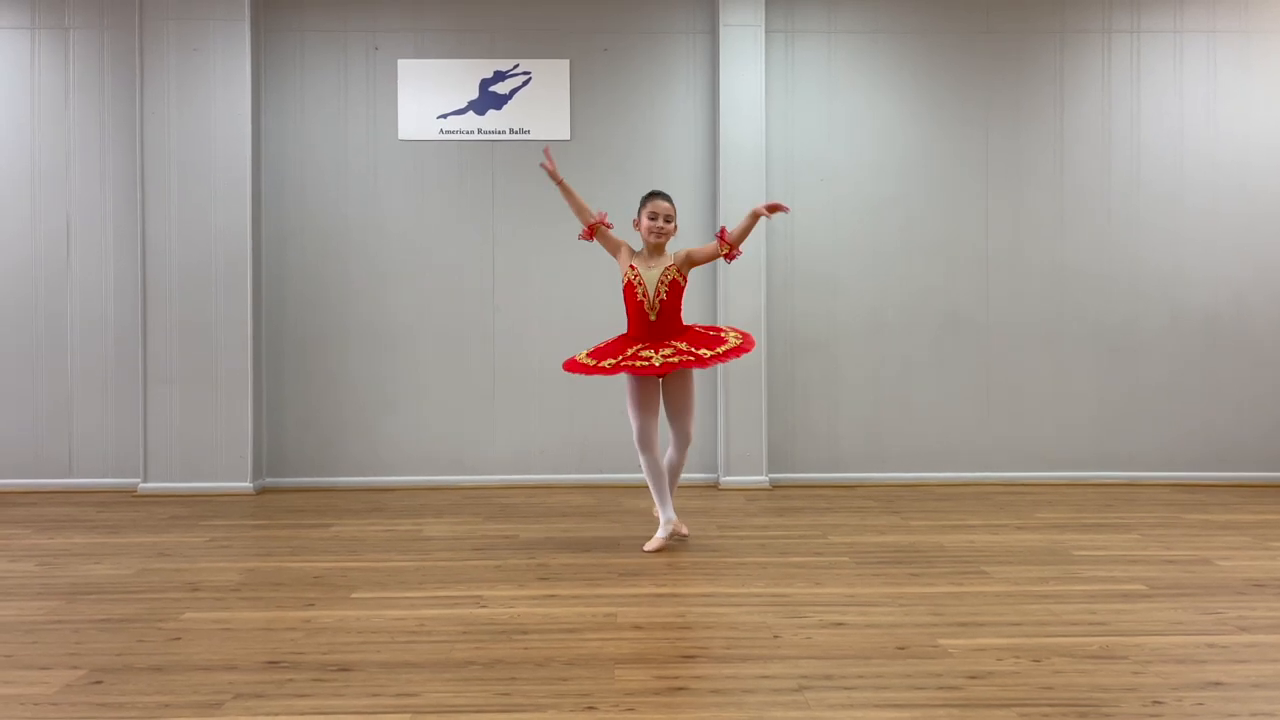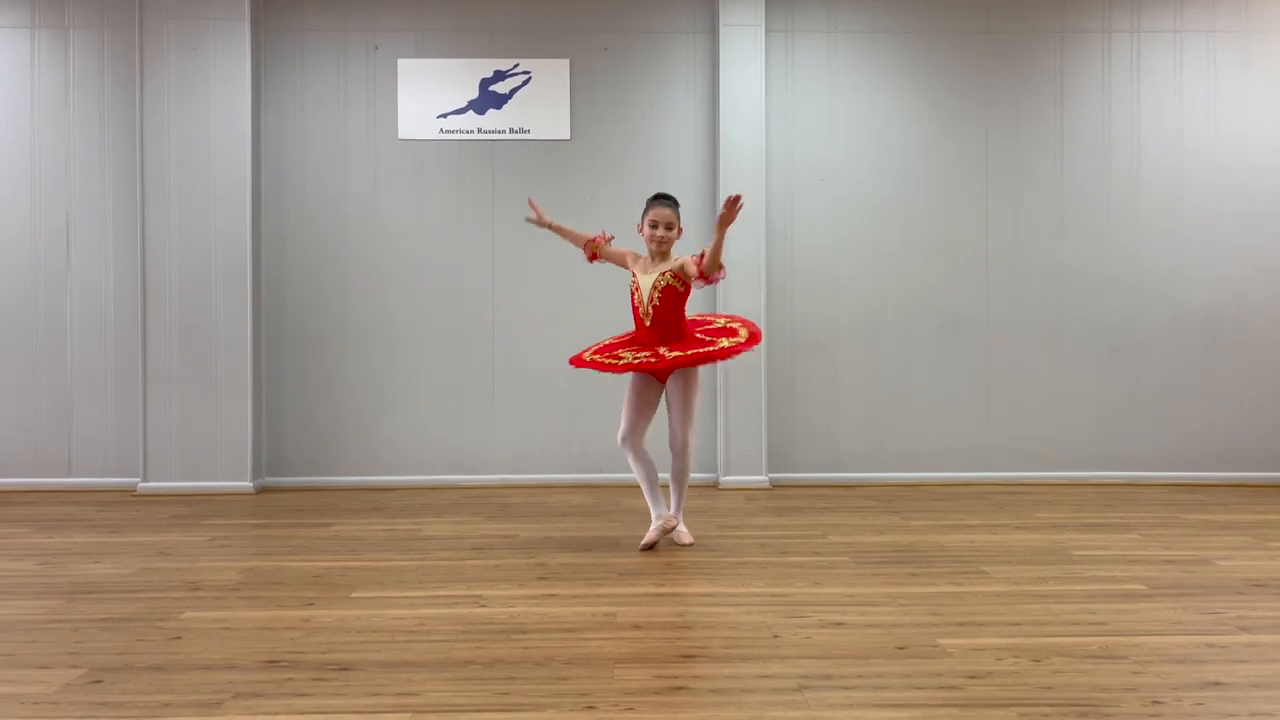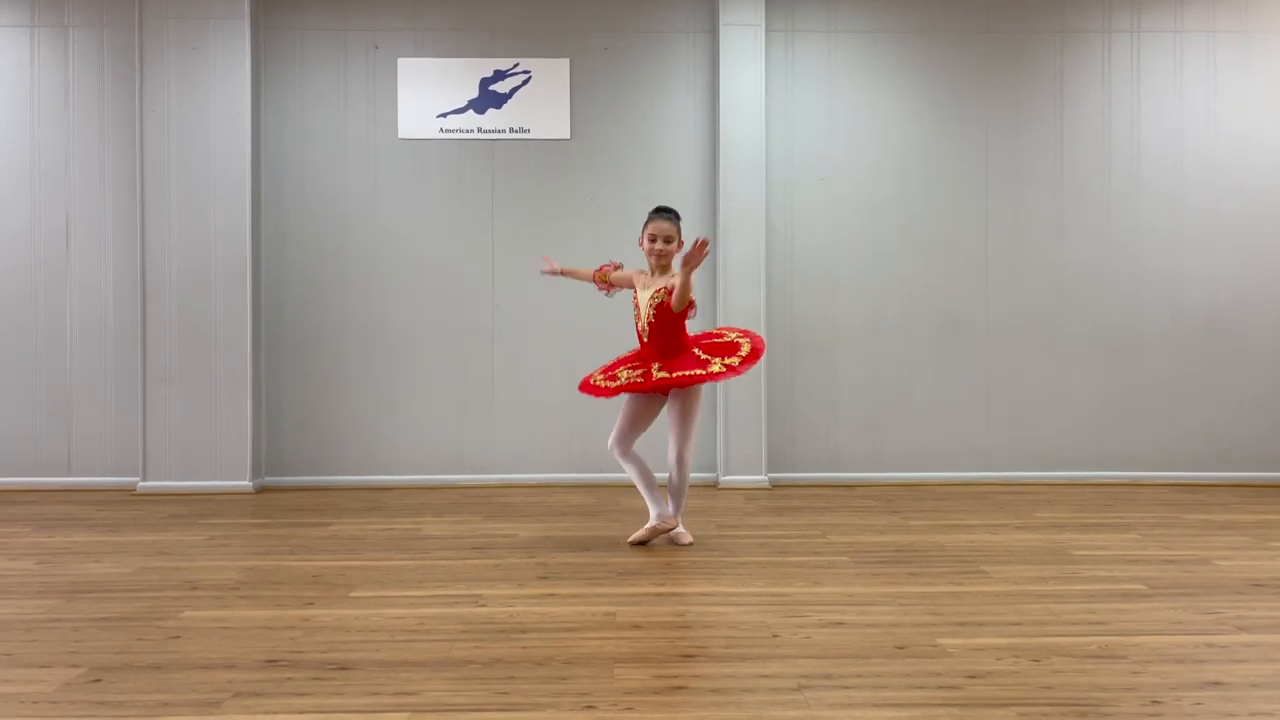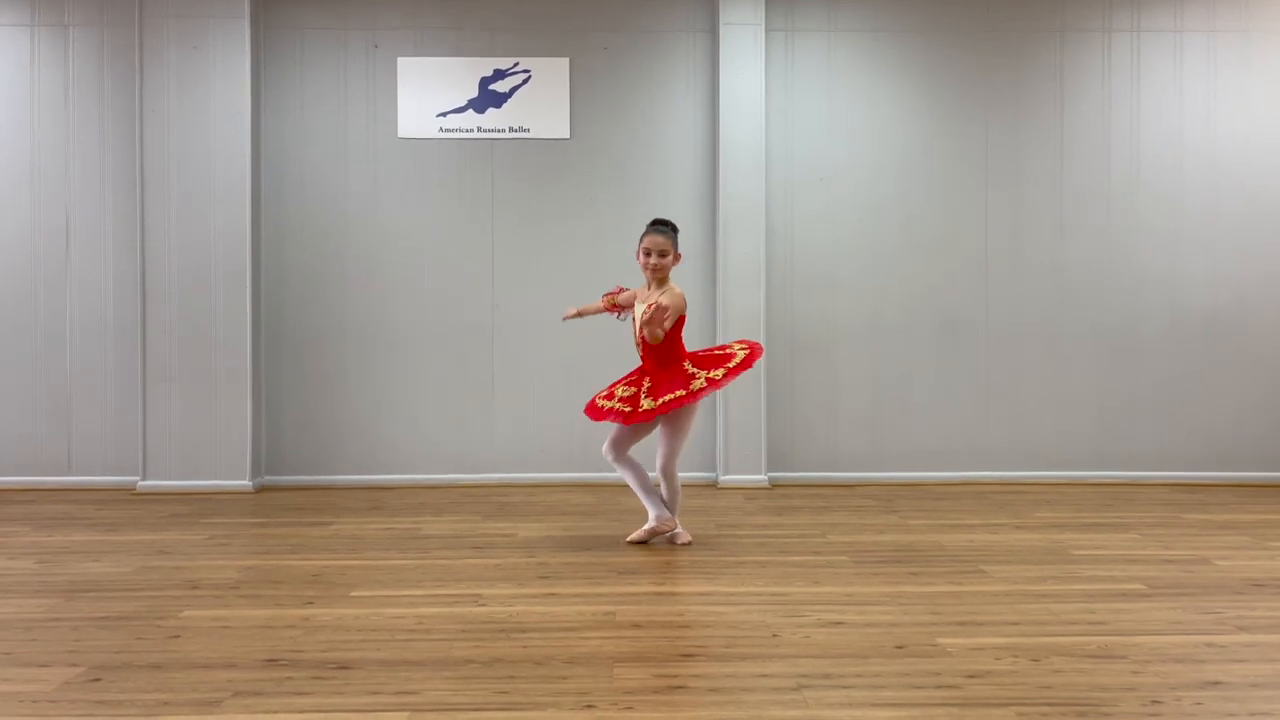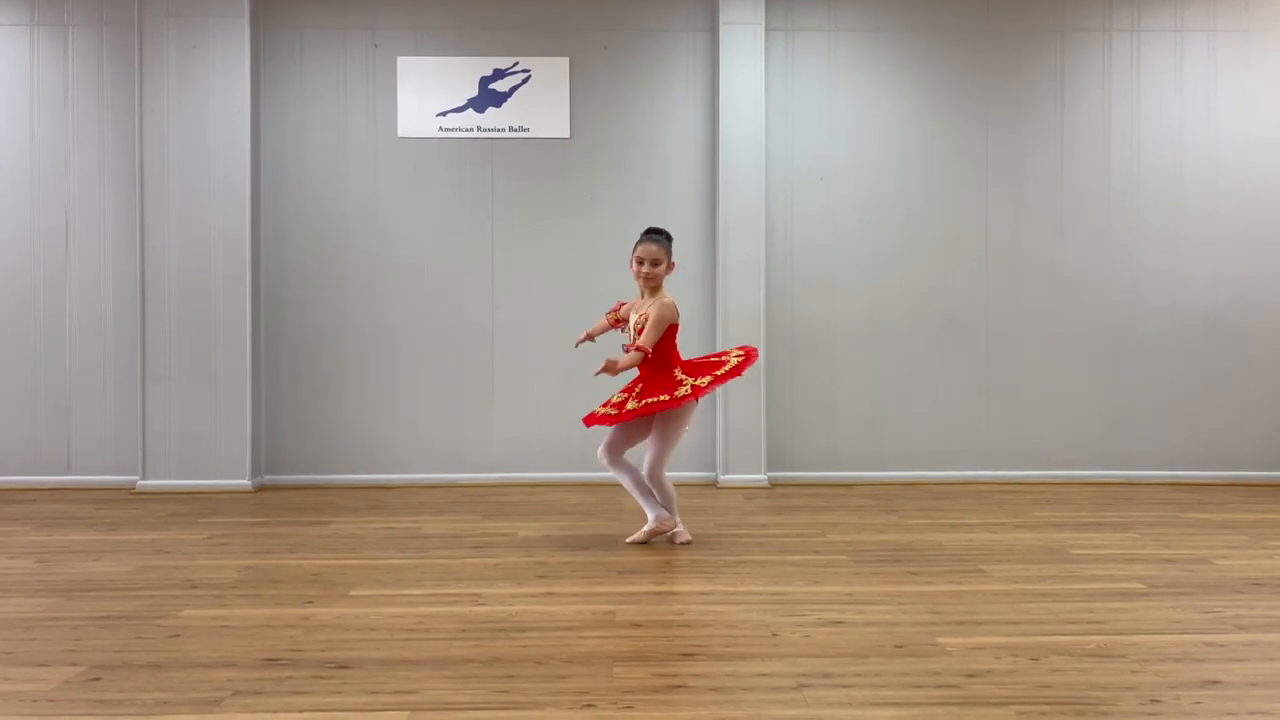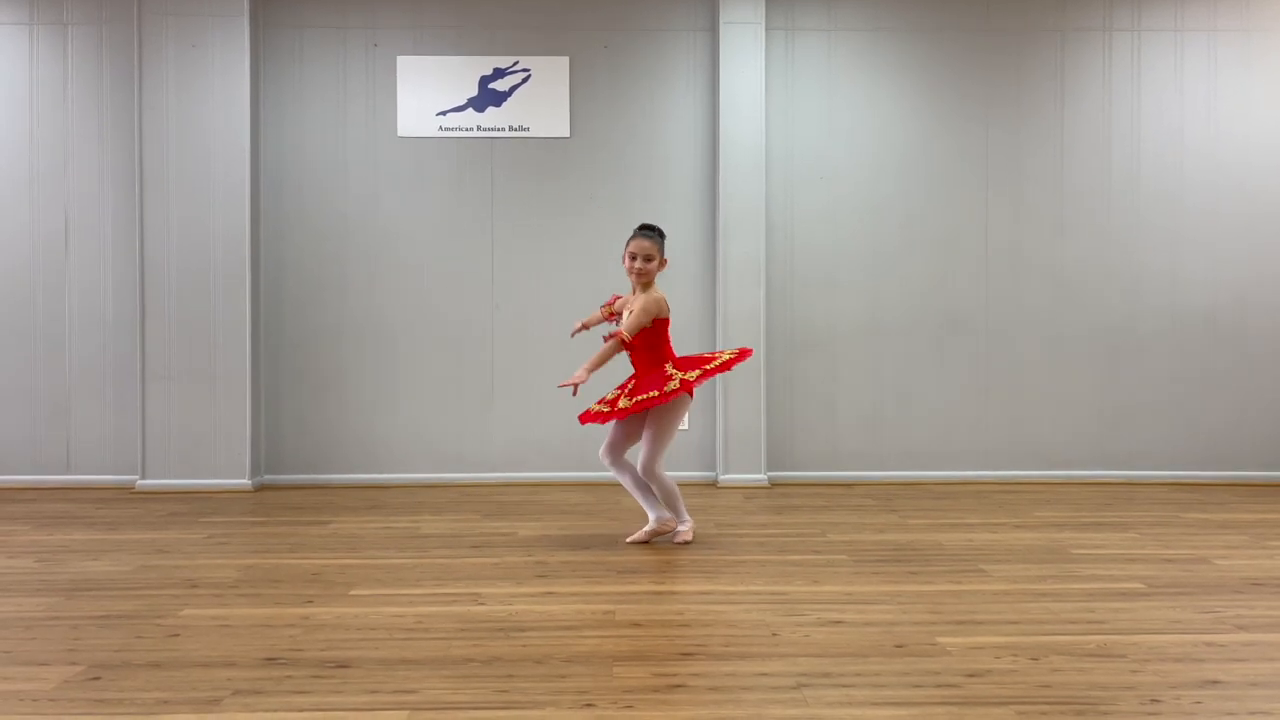
dt=0.1s
person 1, frame 1
left shoulder: (682, 260)
right shoulder: (626, 255)
left elbow: (727, 244)
right elbow: (590, 221)
left wrist: (755, 214)
right wrist: (560, 181)
left hip: (680, 352)
right hip: (637, 353)
left knee: (683, 437)
right knee: (644, 439)
left ankle: (667, 505)
right ankle: (665, 518)
person 1, frame 2
left shoulder: (683, 264)
right shoulder: (633, 261)
left elbow: (709, 272)
right elbow: (593, 246)
left wrist: (721, 231)
right wrist: (549, 223)
left hip: (684, 354)
right hip: (645, 357)
left knee: (681, 443)
right knee: (630, 438)
left ankle: (676, 518)
right ankle: (660, 516)
person 1, frame 3
left shoulder: (679, 281)
right shoulder: (638, 278)
left elbow: (678, 306)
right elbow: (602, 275)
left wrist: (688, 272)
right wrist: (562, 270)
left hip: (686, 370)
right hip: (650, 373)
left knee: (679, 456)
right knee: (619, 443)
left ankle: (676, 518)
right ankle: (660, 515)
person 1, frame 4
left shoulder: (674, 297)
right shoulder: (638, 293)
left elbow: (656, 337)
right elbow: (612, 302)
left wrist: (655, 325)
right wrist: (579, 311)
left hip: (684, 382)
right hip: (652, 384)
left knee: (665, 467)
right knee: (613, 448)
left ankle: (672, 521)
right ankle: (659, 516)
person 1, frame 5
left shoulder: (665, 306)
right shoulder: (637, 303)
left elbow: (642, 351)
right elbow: (615, 317)
left wrist: (620, 365)
right wrist: (590, 333)
left hip: (677, 389)
right hip: (650, 391)
left knee: (652, 470)
right knee: (609, 453)
left ankle: (674, 521)
right ankle: (659, 518)
person 1, frame 6
left shoulder: (652, 300)
right shoulder: (631, 299)
left elbow: (622, 339)
right elbow: (607, 314)
left wrist: (586, 370)
right wrist: (586, 322)
left hip: (670, 383)
right hip: (647, 388)
left knee: (646, 465)
right knee: (610, 454)
left ankle: (681, 520)
right ankle: (660, 519)
